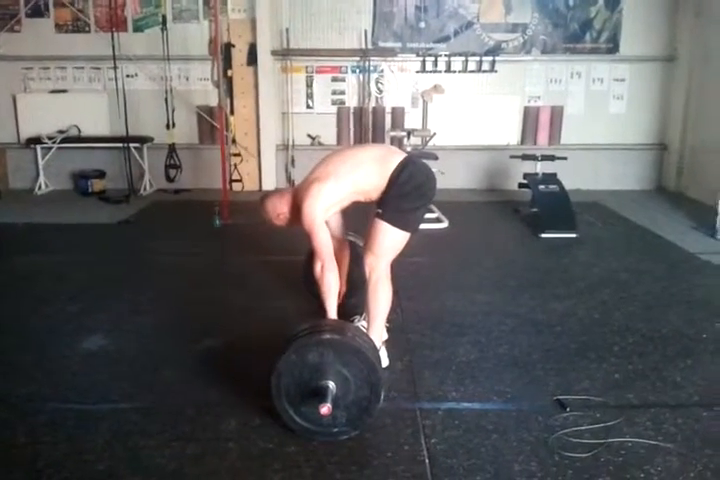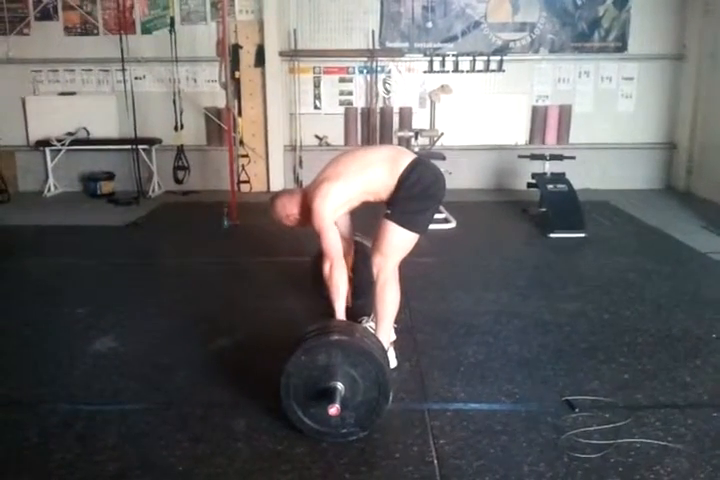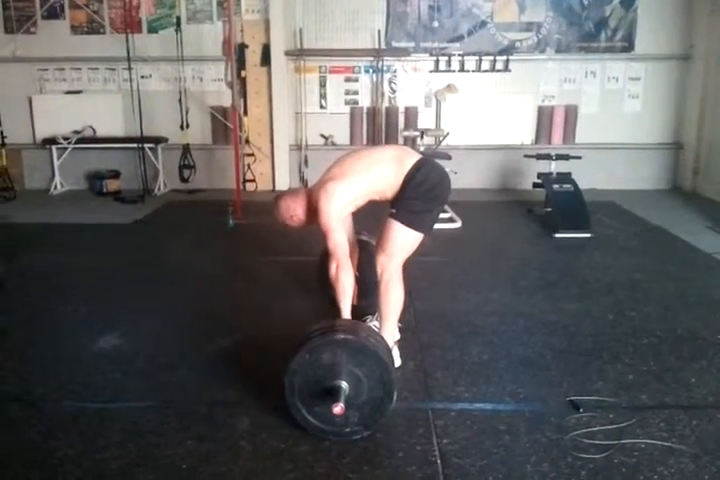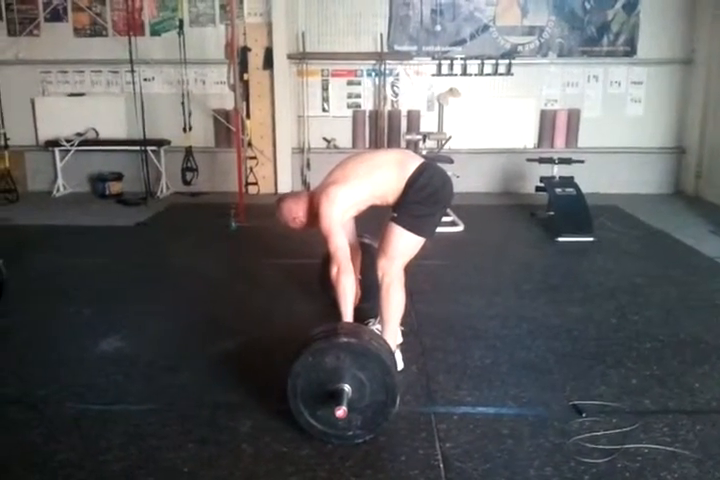
dt=0.4s
person 1, frame 1
left shoulder: (309, 206)
right shoulder: (316, 192)
left elbow: (325, 265)
right elbow: (338, 240)
left wrist: (332, 320)
right wrist: (342, 284)
left hip: (409, 182)
right hip: (408, 172)
left knee: (375, 265)
right knee: (374, 258)
left ankle: (374, 348)
right ankle: (372, 323)
person 1, frame 2
left shoulder: (319, 206)
right shoulder: (324, 192)
left elbow: (333, 264)
right elbow: (345, 241)
left wrist: (340, 320)
right wrist: (346, 284)
left hip: (417, 183)
right hip: (417, 173)
left knee: (382, 265)
right knee: (383, 259)
left ankle: (382, 349)
right ankle: (381, 324)
person 1, frame 3
left shoulder: (325, 204)
right shoulder: (329, 192)
left elbow: (340, 263)
right elbow: (349, 243)
left wrist: (346, 320)
right wrist: (352, 283)
left hip: (424, 184)
right hip: (423, 173)
left knee: (386, 264)
right knee: (387, 258)
left ankle: (386, 348)
right ankle: (385, 324)
person 1, frame 4
left shoulder: (326, 208)
right shoulder: (332, 195)
left elbow: (341, 268)
right elbow: (351, 245)
left wrist: (347, 324)
right wrist: (355, 283)
left hip: (425, 187)
right hip: (425, 177)
left knee: (387, 268)
right knee: (389, 261)
right ankle: (389, 327)
